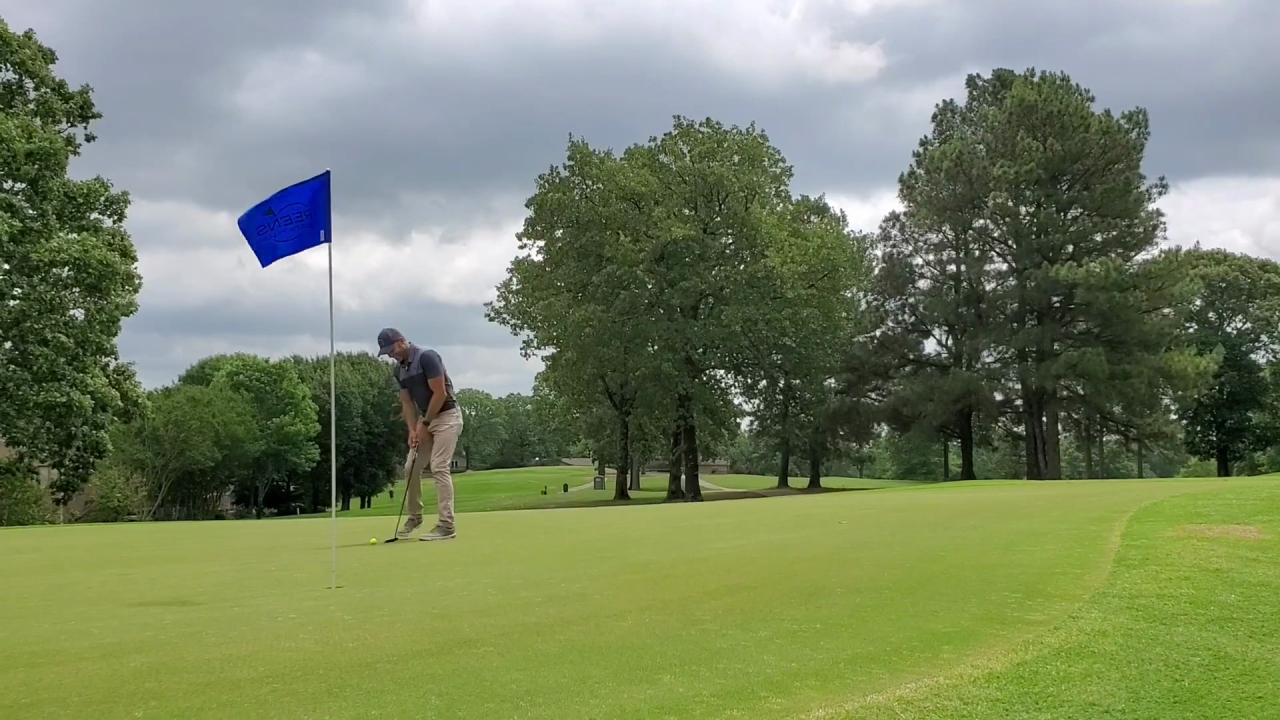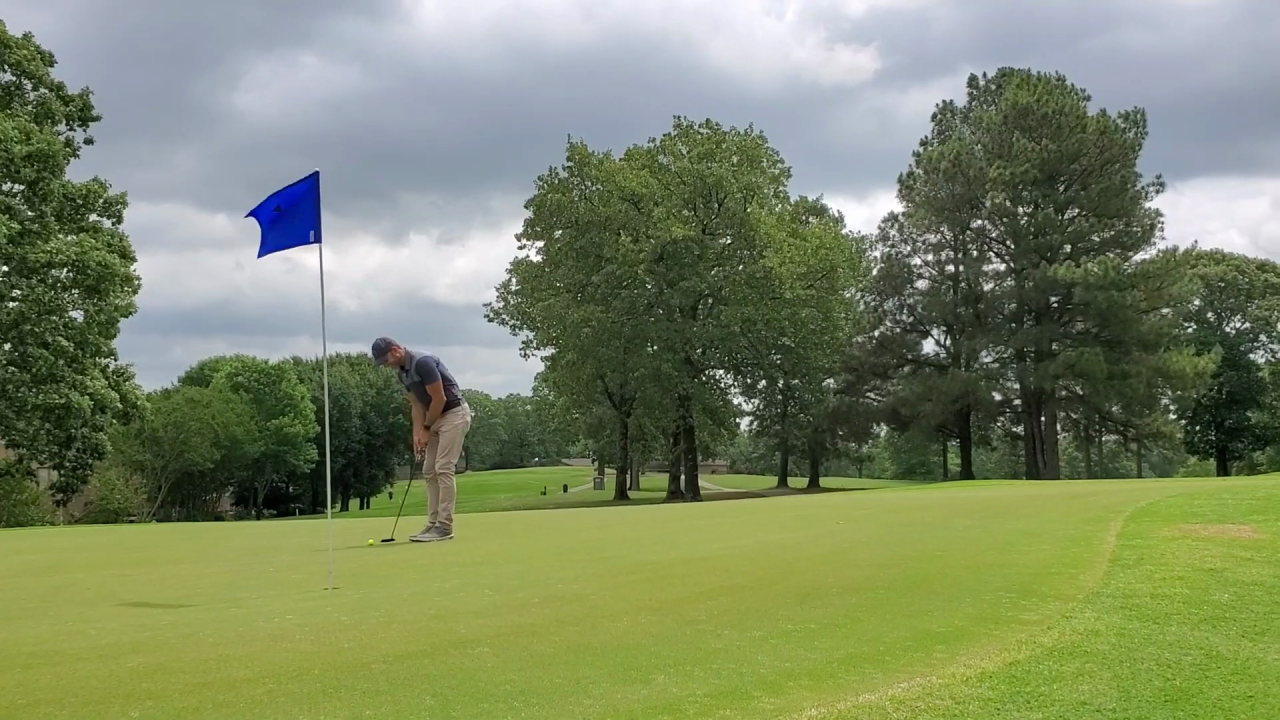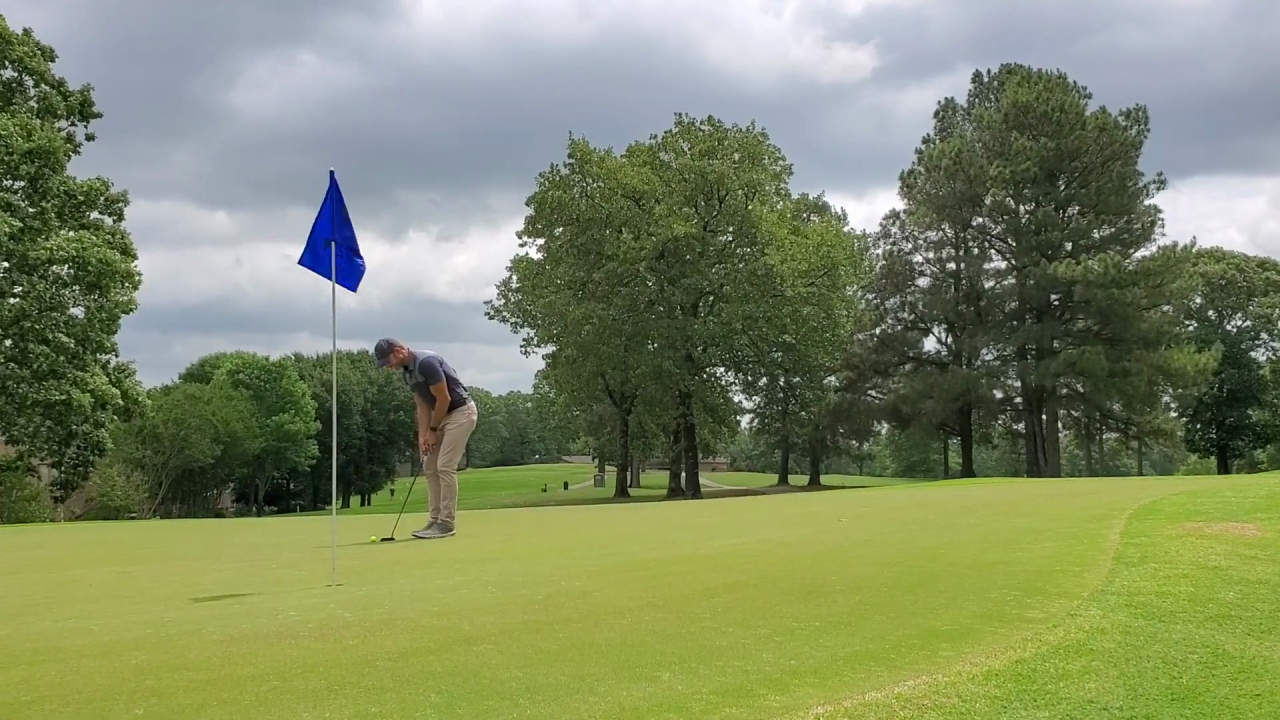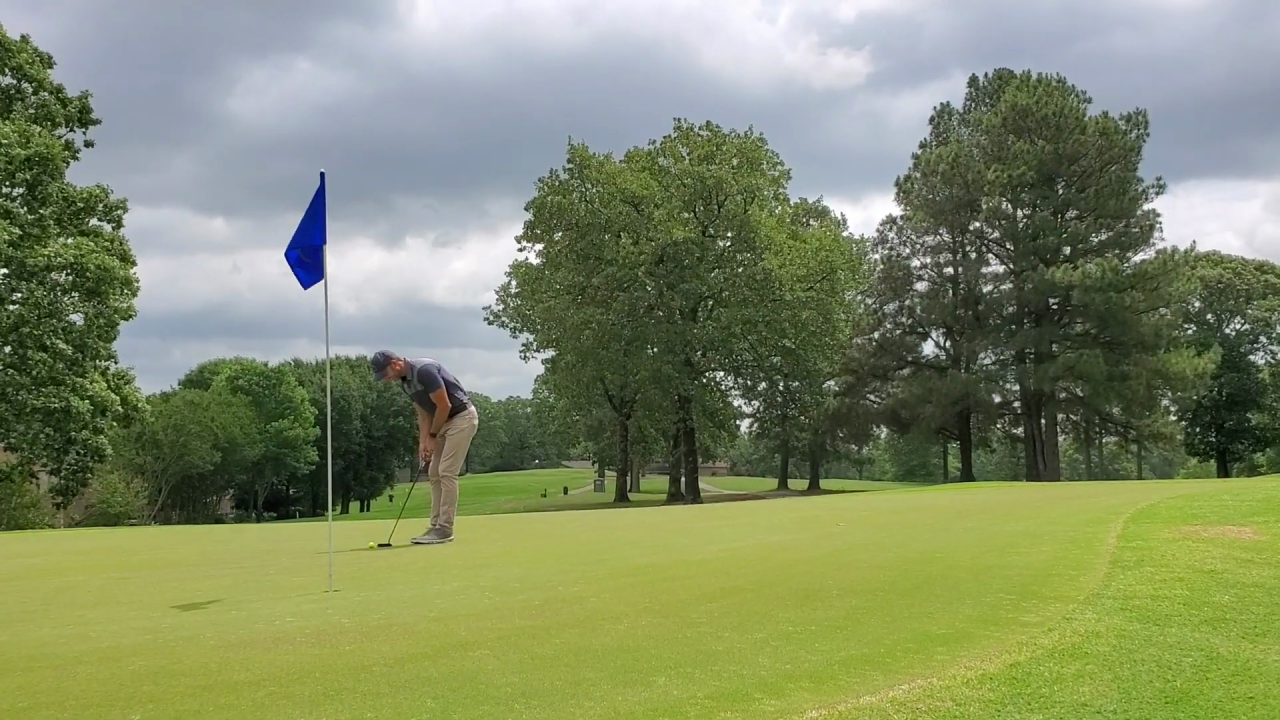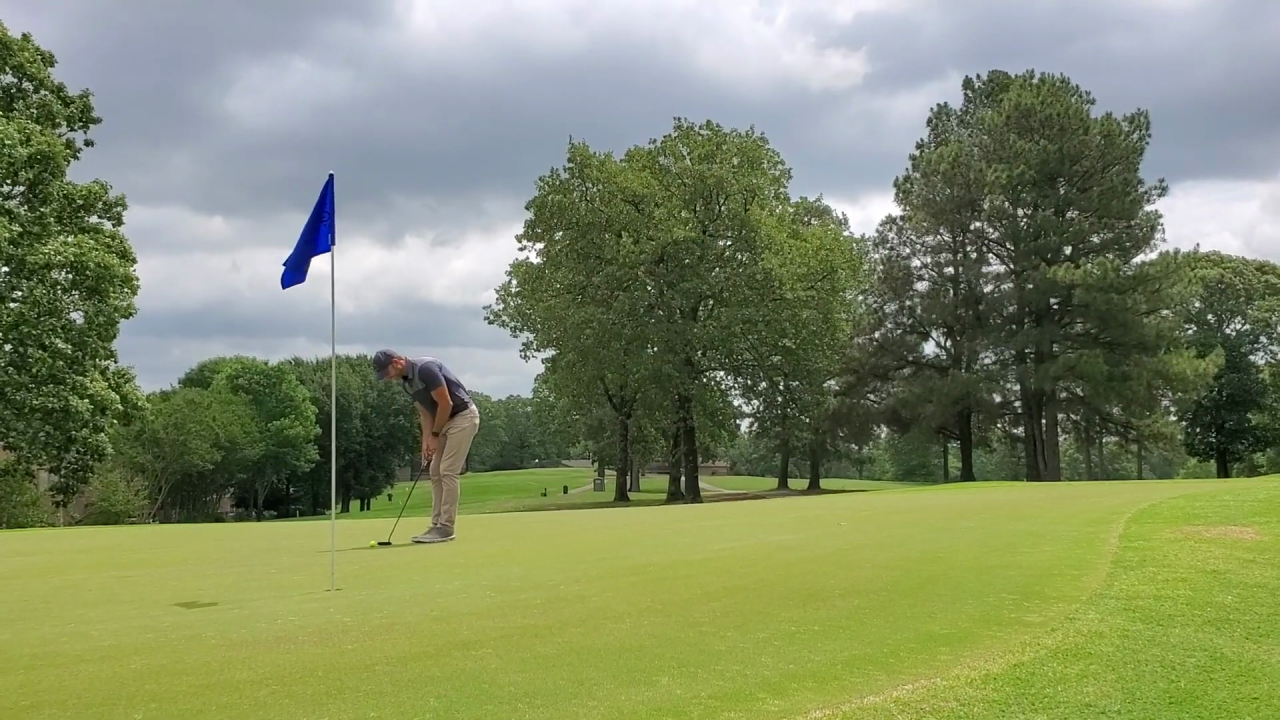
dt=0.5s
person 1, frame 1
left shoulder: (427, 357)
right shoulder: (399, 369)
left elbow: (440, 394)
right elbow: (408, 403)
left wrist: (424, 424)
right wrist: (412, 430)
left hip: (447, 417)
right hip: (427, 419)
left knee: (439, 467)
right knee: (412, 469)
left ankle: (447, 525)
right ankle: (414, 517)
person 1, frame 2
left shoulder: (423, 362)
right shoulder: (402, 373)
left elbow: (439, 399)
right elbow: (417, 405)
left wrist: (426, 429)
right wrist: (416, 434)
left hip: (454, 414)
right hip: (437, 417)
left knee: (444, 469)
right knee: (430, 471)
left ankle: (445, 526)
right ankle: (434, 524)
person 1, frame 3
left shoulder: (426, 362)
right shoulder: (407, 372)
left elbow: (444, 399)
right elbow: (422, 406)
left wrist: (432, 430)
right wrist: (422, 435)
left hip: (460, 413)
right hip: (444, 415)
left knee: (445, 466)
right knee: (430, 467)
left ankle: (447, 523)
right ankle: (436, 520)
person 1, frame 4
left shoulder: (424, 370)
right shoulder: (405, 382)
left elbow: (444, 405)
right elbow: (423, 413)
left wrist: (432, 436)
right wrist: (423, 442)
left hip: (462, 417)
right hip: (445, 421)
left knee: (447, 472)
right knee: (435, 474)
left ankle: (445, 529)
right ankle: (436, 525)
person 1, frame 5
left shoulder: (425, 368)
right shoulder: (406, 382)
left elbow: (446, 403)
right elbow: (425, 413)
left wrist: (434, 435)
right wrist: (426, 440)
left hip: (463, 416)
right hip: (446, 420)
left knee: (448, 471)
right knee: (436, 473)
left ankle: (446, 528)
right ankle: (437, 525)
